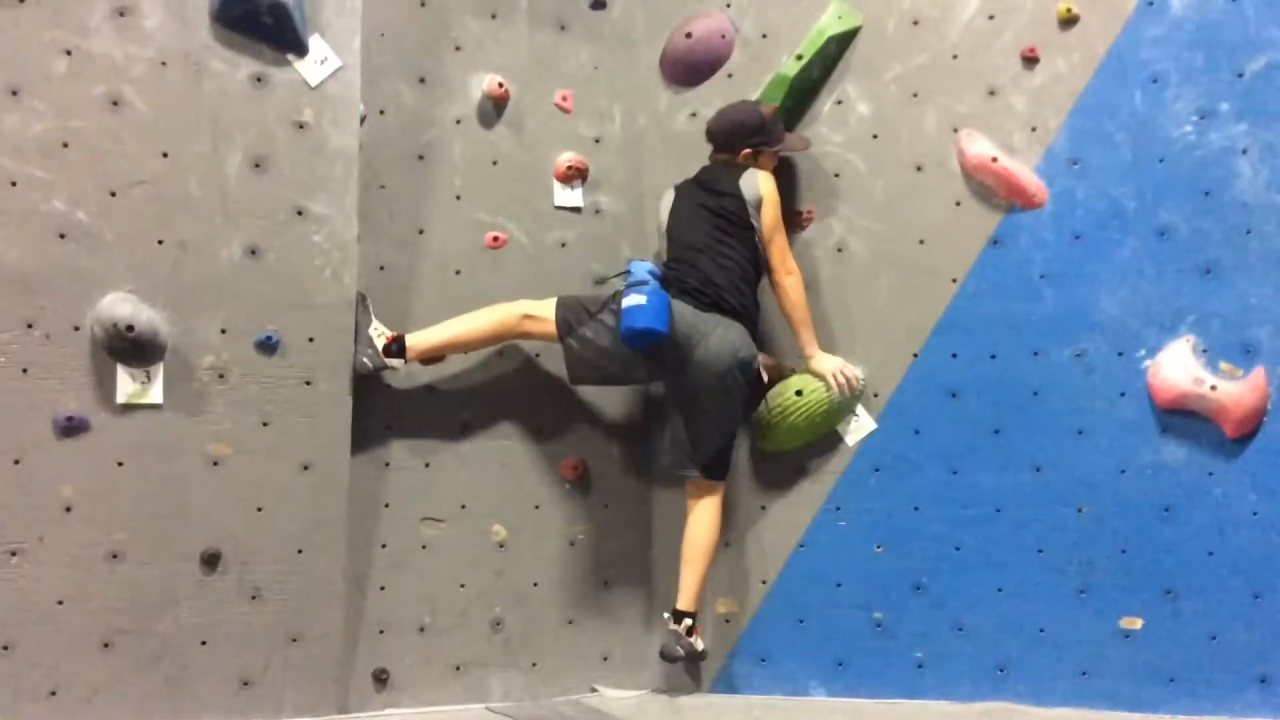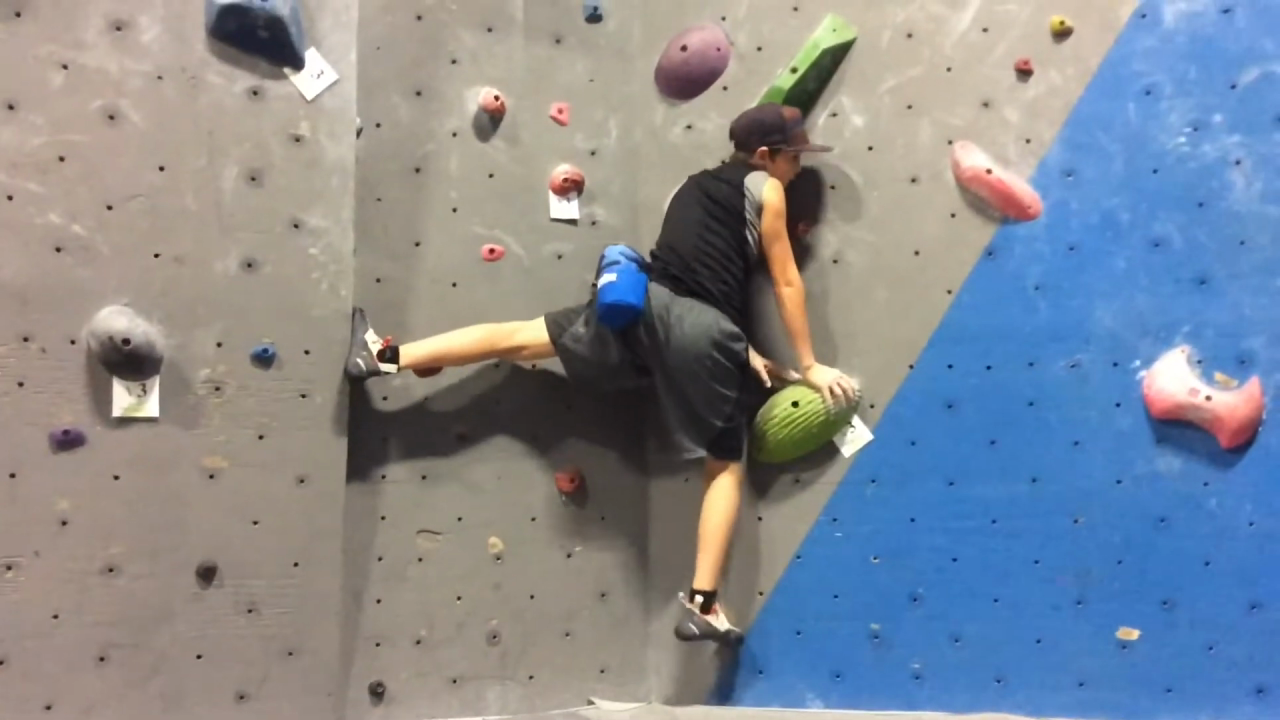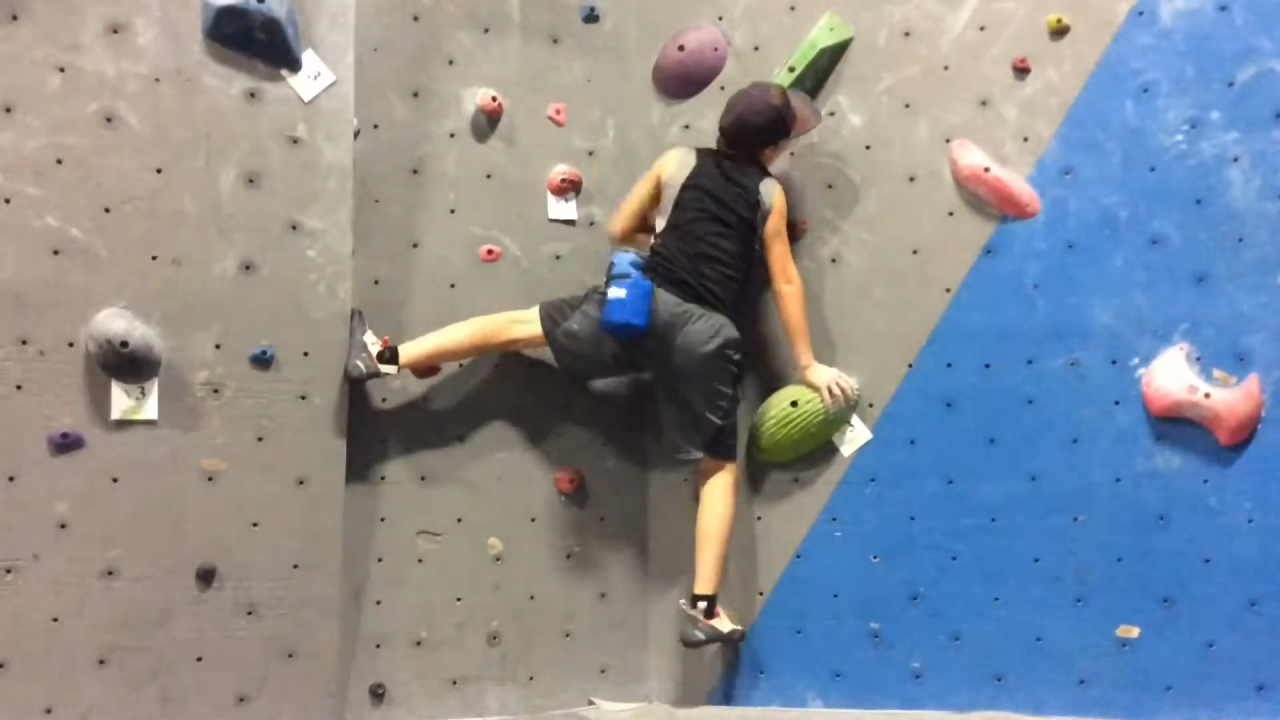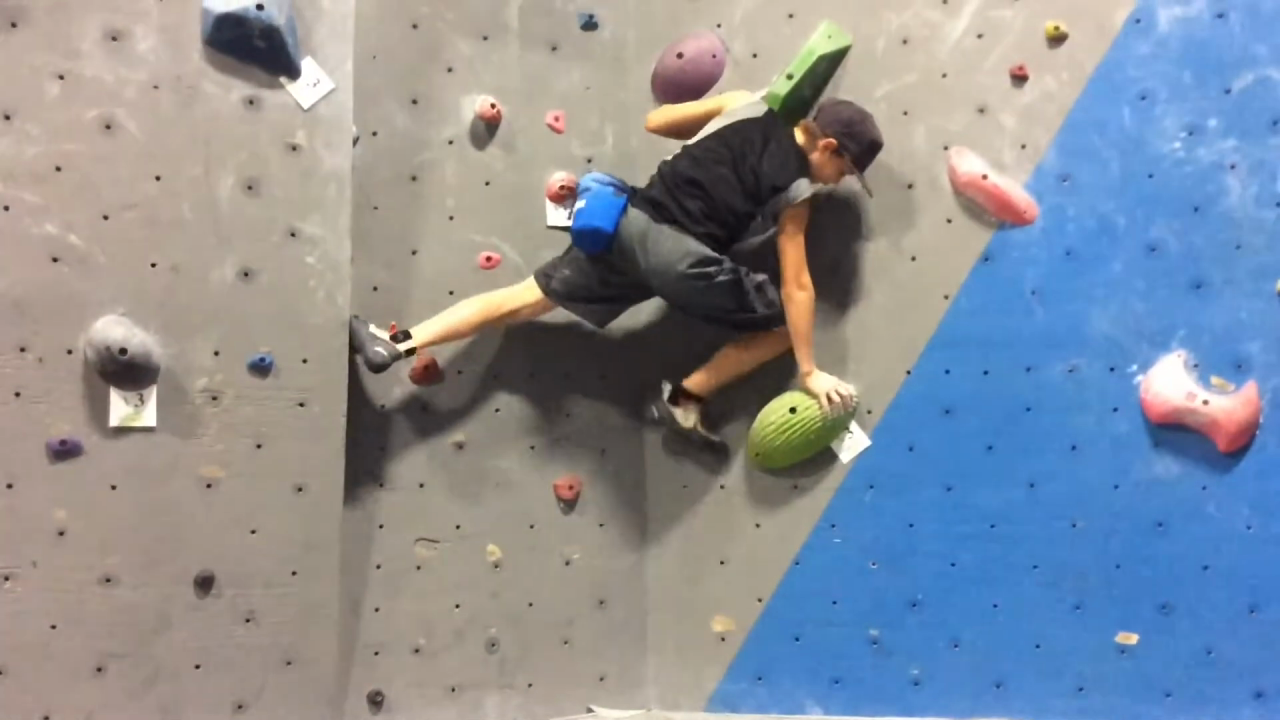
dt=1s
person 1, frame 1
left shoulder: (677, 196)
right shoulder: (759, 184)
right elbow: (784, 274)
left wrist: (745, 357)
right wrist: (813, 353)
right hip: (723, 346)
left knee: (526, 315)
right knee: (706, 487)
left ankle: (390, 346)
right ankle: (683, 625)
person 1, frame 2
left shoulder: (696, 185)
right shoulder: (765, 188)
right elbow: (786, 282)
left wrist: (741, 351)
right wrist: (808, 365)
left hip: (645, 300)
right hip: (702, 331)
left knee: (519, 339)
right knee: (725, 469)
left ankle: (384, 354)
right ankle: (702, 605)
person 1, frame 3
left shoulder: (680, 162)
right shoulder: (770, 193)
left elbow: (619, 230)
right elbow: (785, 282)
right wrist: (807, 364)
left hip: (644, 301)
right hip: (706, 335)
left knee: (516, 326)
right knee: (719, 470)
left ankle: (384, 356)
right ankle: (704, 608)
person 1, frame 4
left shoulder: (744, 107)
right shoulder: (797, 188)
left elbow: (655, 121)
right elbow: (796, 285)
right wrist: (809, 371)
left hip: (630, 220)
right hip: (682, 258)
left knee: (520, 301)
right knee: (778, 327)
left ankle: (396, 343)
right ankle: (684, 398)
